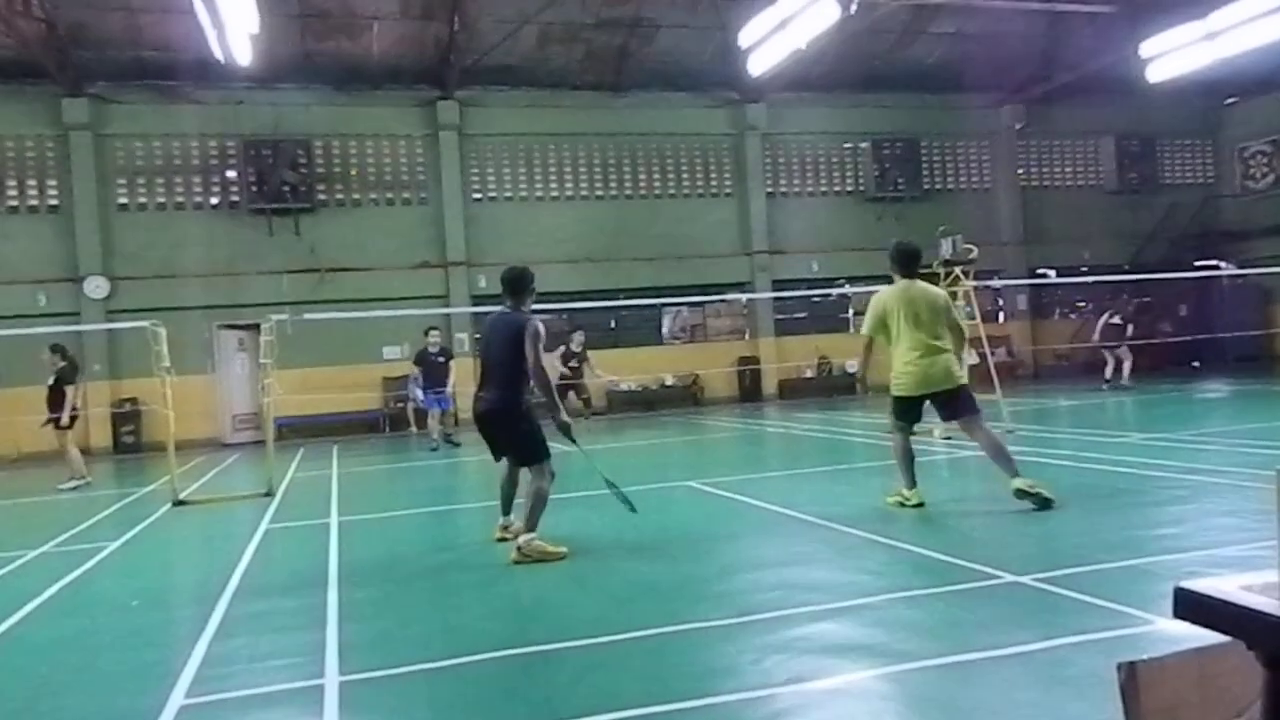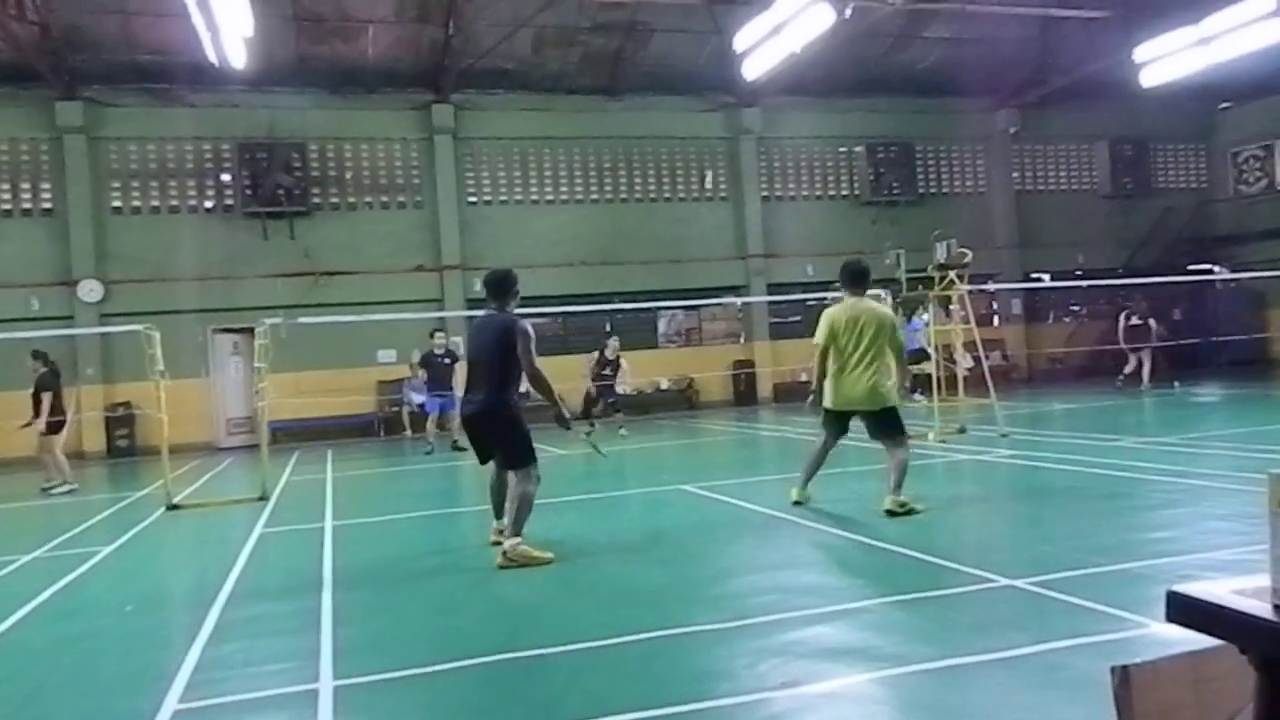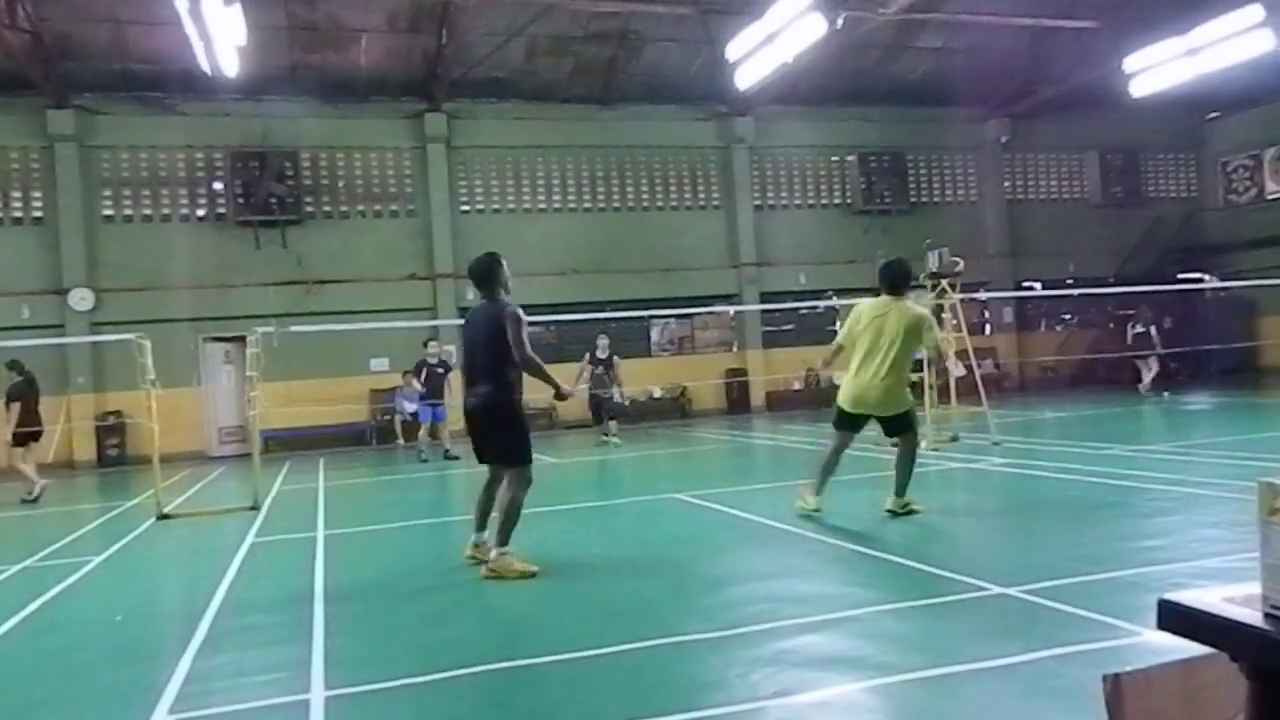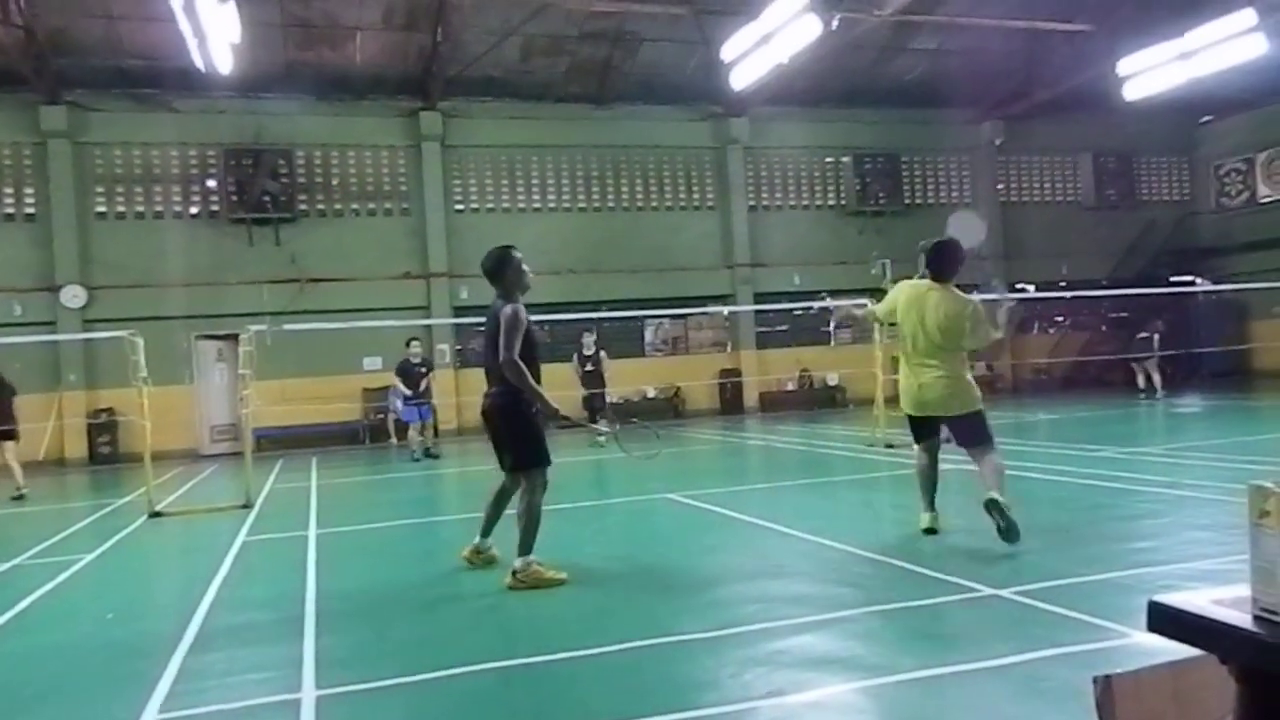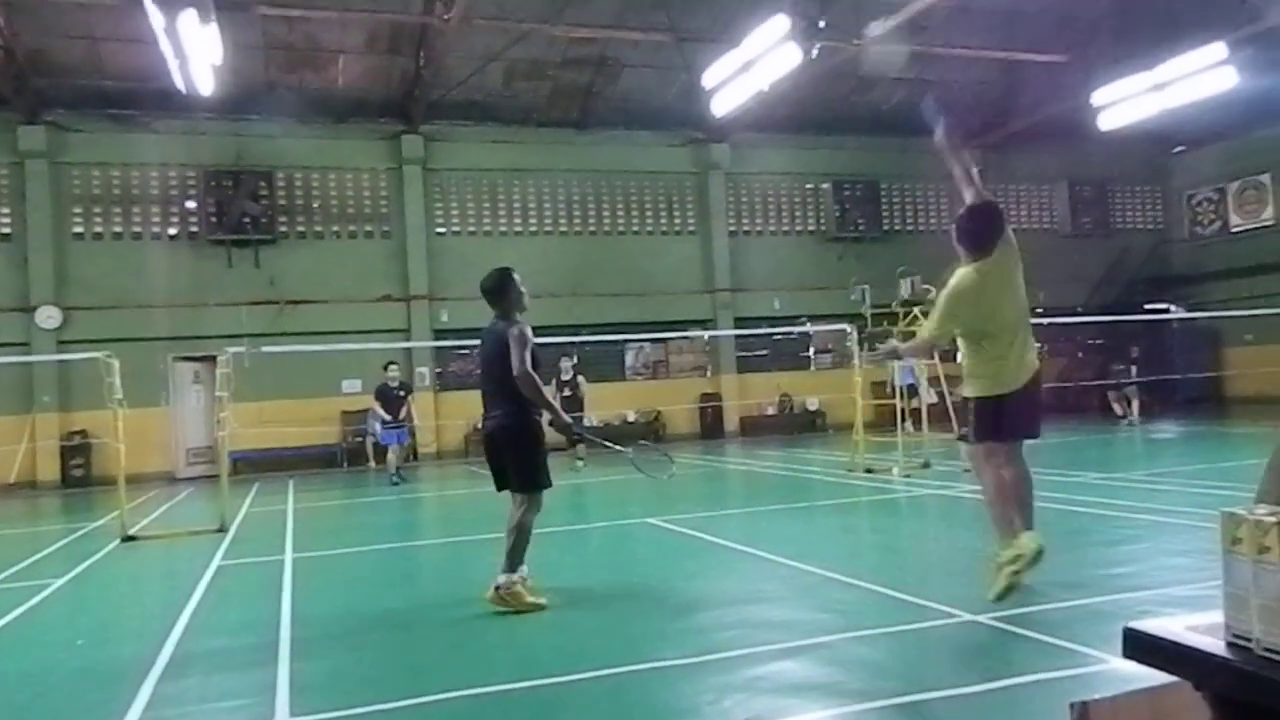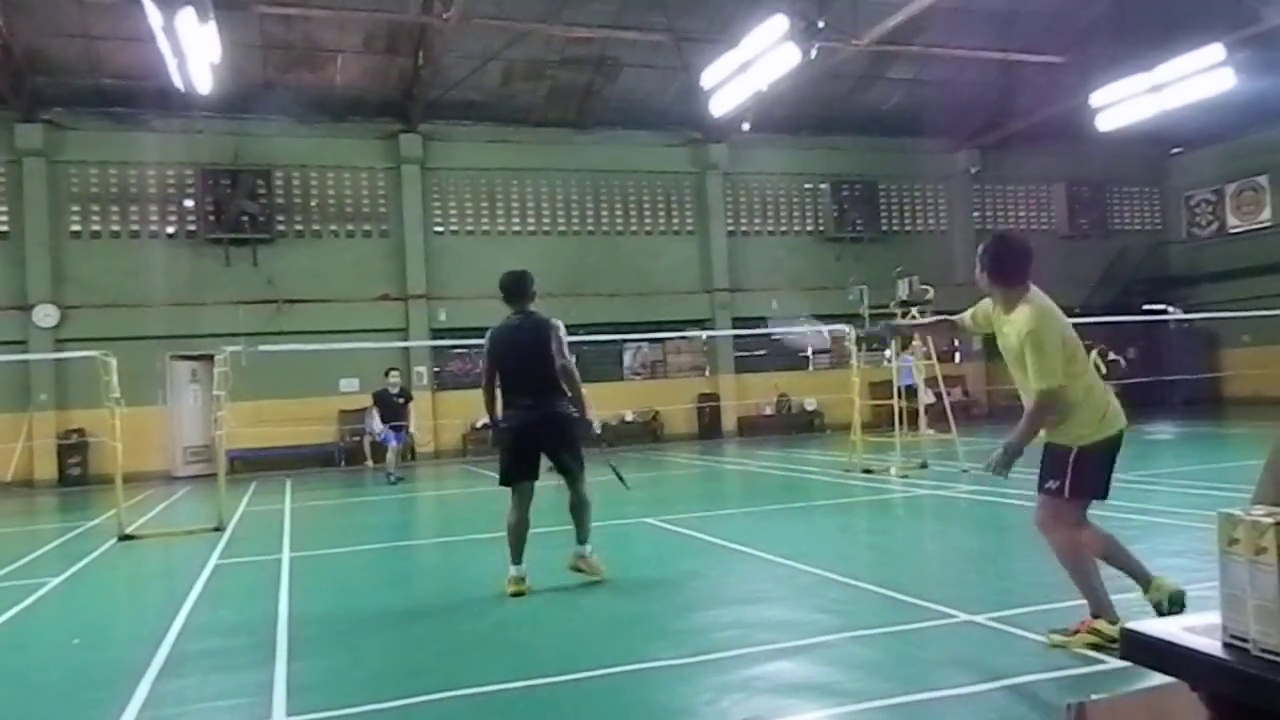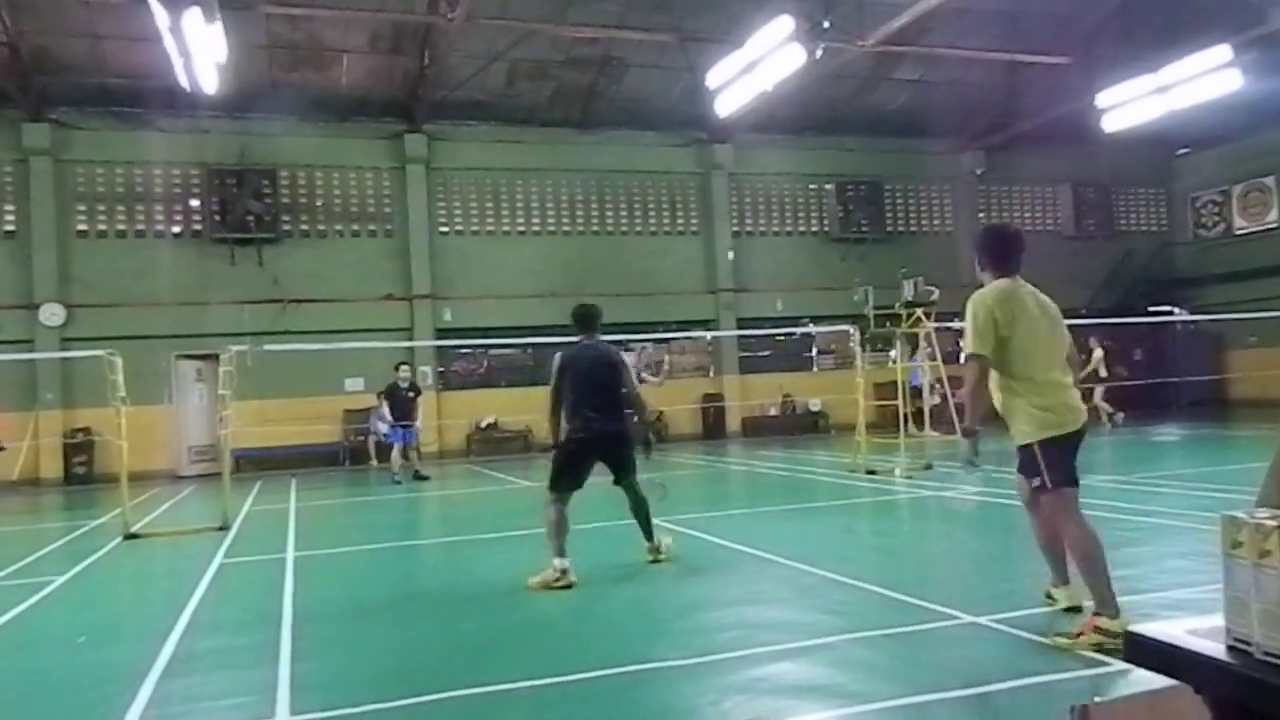
dt=0.4s
person 1, frame 1
left shoulder: (882, 298)
right shoulder: (938, 294)
left elbow: (868, 341)
right elbow: (960, 336)
left wrist: (862, 370)
right wrist: (954, 359)
left hip: (908, 377)
right hip: (947, 373)
left knee: (899, 431)
right knee: (977, 430)
left ankle: (910, 491)
right ankle: (1019, 481)
person 1, frame 2
left shoulder: (831, 314)
right shoulder: (885, 315)
left elbow: (821, 354)
right elbow: (899, 355)
left wrist: (817, 388)
right wrist: (901, 382)
left hip: (839, 394)
right hip: (876, 393)
left knee: (827, 439)
right knee: (898, 446)
left ankle: (801, 488)
right ankle: (894, 497)
person 1, frame 3
left shoulder: (862, 309)
right shoulder: (918, 315)
left elbow: (837, 348)
right elbow: (933, 352)
left wrist: (825, 362)
left hip: (855, 394)
right hip: (891, 396)
left knee: (839, 444)
right knee: (909, 441)
left ankle: (814, 495)
right ankle: (898, 500)
person 1, frame 4
left shoulder: (903, 292)
right shoulder: (967, 306)
left elbow: (875, 314)
right elbow: (988, 343)
left wrist: (855, 317)
right wrist: (1002, 325)
left hip: (915, 394)
right hip: (957, 393)
left knee: (928, 452)
right knee: (985, 453)
left ankle: (928, 514)
right ankle: (996, 496)
person 1, frame 5
left shoulder: (959, 289)
right shoulder: (1005, 248)
left elbow: (927, 345)
right elbow: (976, 193)
left wrist: (890, 351)
right wrist: (952, 151)
left hip: (986, 385)
right hip: (1023, 375)
left knee: (988, 467)
right knee: (1011, 461)
left ankle: (1017, 545)
right ankle: (1022, 536)
person 1, frame 6
left shoulder: (1031, 325)
right shoulder: (1001, 307)
left elbow: (1045, 402)
right elbow: (961, 323)
left wrist: (1009, 449)
right wrist: (915, 326)
left hip: (1085, 430)
right hip: (1075, 427)
left knee: (1055, 523)
right knee: (1068, 522)
left ankle: (1105, 622)
right ankle: (1156, 588)
person 1, frame 7
left shoulder: (985, 301)
right shoulder: (1039, 299)
left elbow: (977, 369)
right elbow: (1071, 360)
left wrist: (969, 425)
left hip: (1038, 424)
right hip: (1067, 416)
left knee: (1062, 514)
right knee: (1037, 500)
left ankle: (1108, 622)
right ankle: (1062, 587)
person 2, frame 1
left shoulder: (491, 323)
right shoulder: (530, 325)
right elbow: (536, 368)
right wrist: (558, 411)
left hip: (484, 405)
right hip: (510, 406)
left knee: (513, 461)
right knee: (542, 471)
left ankle: (506, 523)
right ankle: (527, 541)
person 2, frame 2
left shoulder: (477, 326)
right shoulder: (518, 327)
right elbow: (532, 372)
right wrist: (558, 407)
left hip: (471, 409)
right hip: (499, 409)
left knee: (500, 465)
right knee: (528, 476)
left ankle: (500, 527)
right ankle: (513, 544)
person 2, frame 3
left shoulder: (472, 316)
right shoulder: (510, 313)
right elbow: (524, 357)
right wrist: (557, 385)
left hip: (476, 403)
right hip: (500, 403)
left knee: (496, 474)
right knee: (519, 479)
left ankle: (479, 541)
right ankle: (497, 556)
person 2, frame 4
left shoulder: (499, 309)
right shoulder: (513, 311)
right elbow: (509, 362)
left wrist: (534, 400)
right wrist: (543, 400)
left hip: (500, 404)
right hip: (514, 405)
left knee: (513, 479)
right knee: (535, 482)
left ankle: (480, 546)
right ankle: (523, 566)
person 2, frame 5
left shoulder: (489, 334)
right shoulder: (518, 330)
right elbow: (523, 374)
right wrist: (556, 412)
left hip: (493, 426)
right hip: (519, 424)
left knee: (521, 502)
right knee: (529, 503)
left ankle: (516, 575)
right ankle: (506, 582)
person 2, frame 6
left shoulder: (495, 336)
right shoulder: (550, 327)
left elbow: (489, 384)
right elbow: (566, 367)
left wrist: (494, 420)
right wrist: (581, 406)
left hip: (516, 422)
right hip: (556, 416)
left knee: (520, 499)
right knee: (576, 483)
left ankle: (516, 573)
right ankle: (583, 551)
person 2, frame 7
left shoulder: (563, 359)
right shoulder: (616, 356)
left elbow: (556, 404)
right elbow: (634, 397)
left wrist: (557, 440)
right wrist: (646, 430)
left hip: (578, 435)
right hip: (617, 432)
left knee: (556, 500)
right knee: (631, 487)
left ankle: (559, 566)
right ankle: (652, 544)
